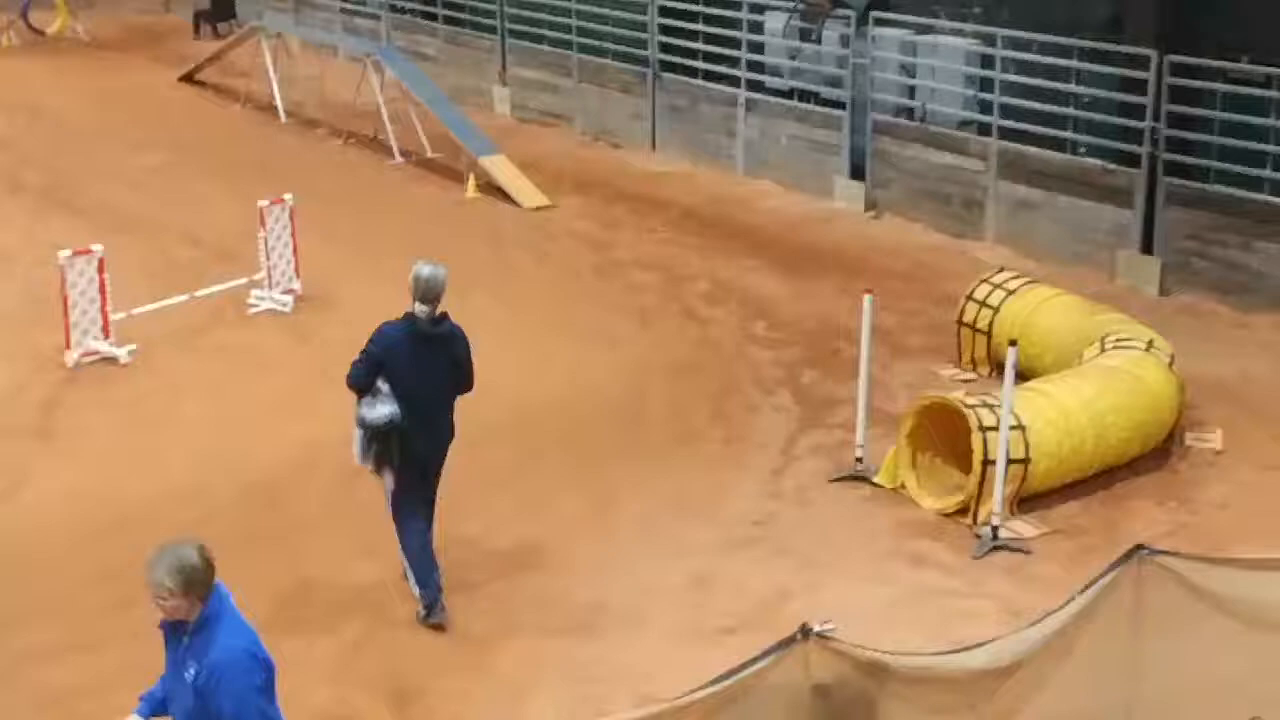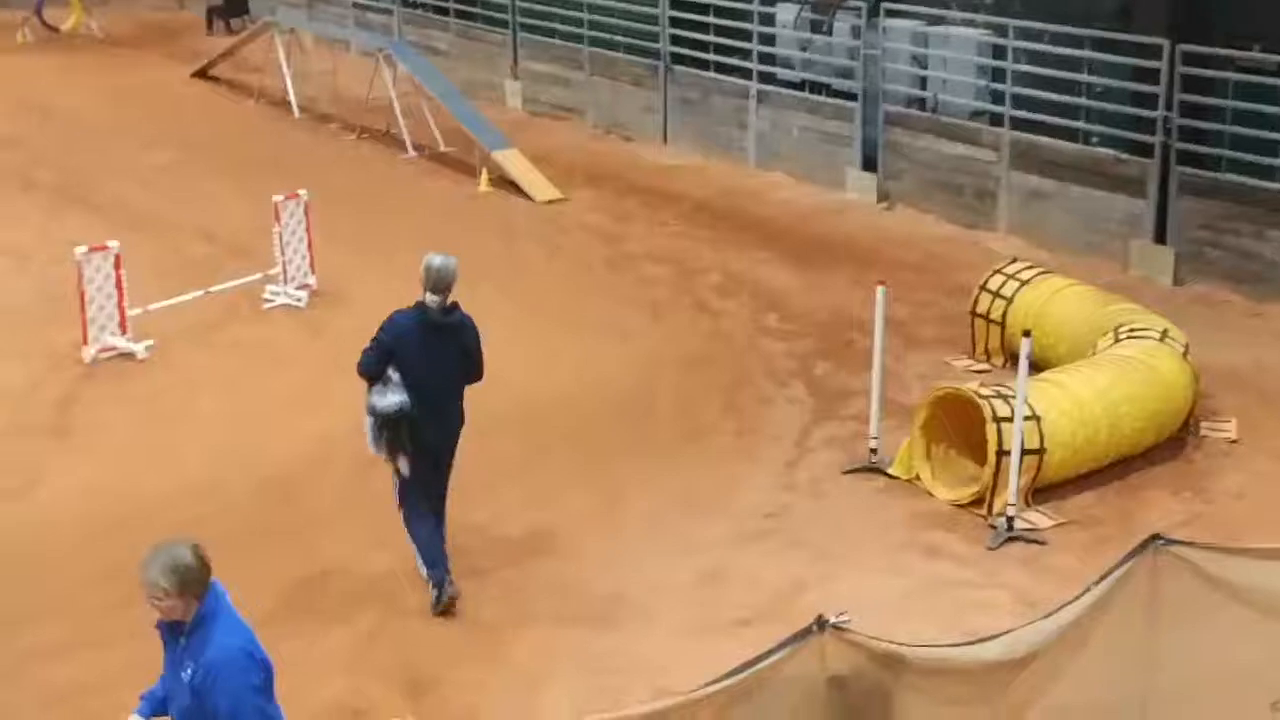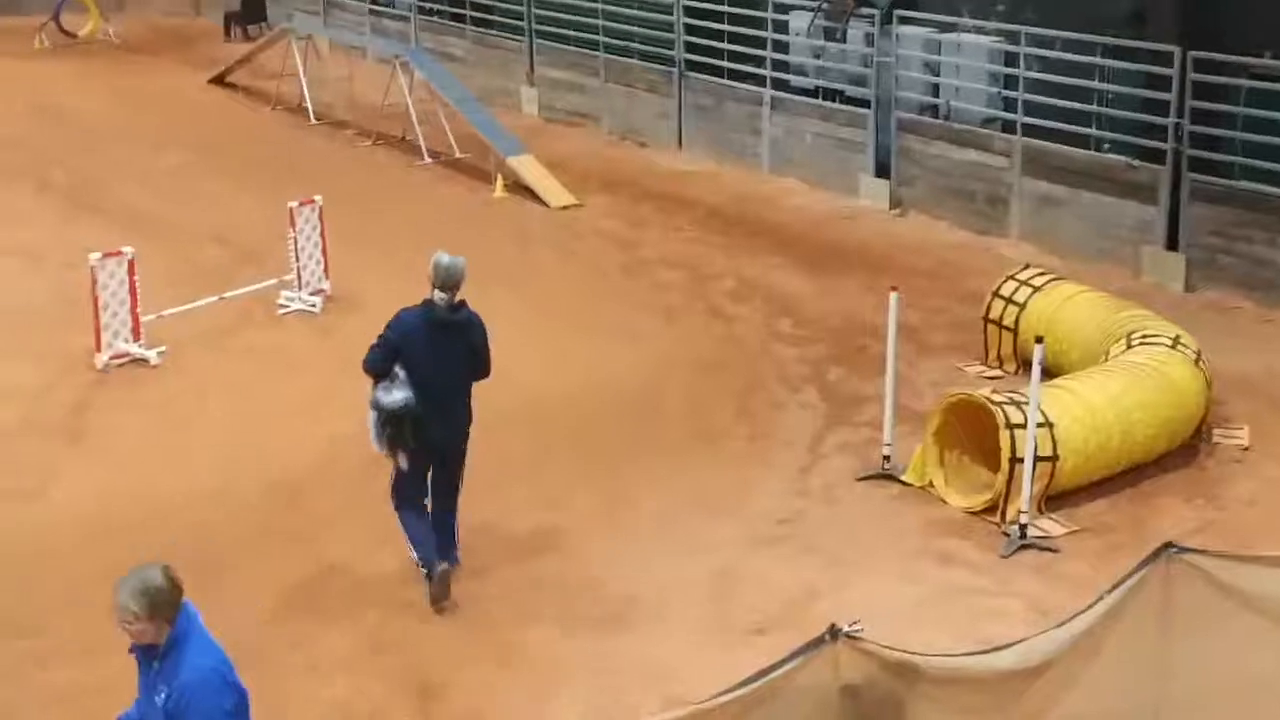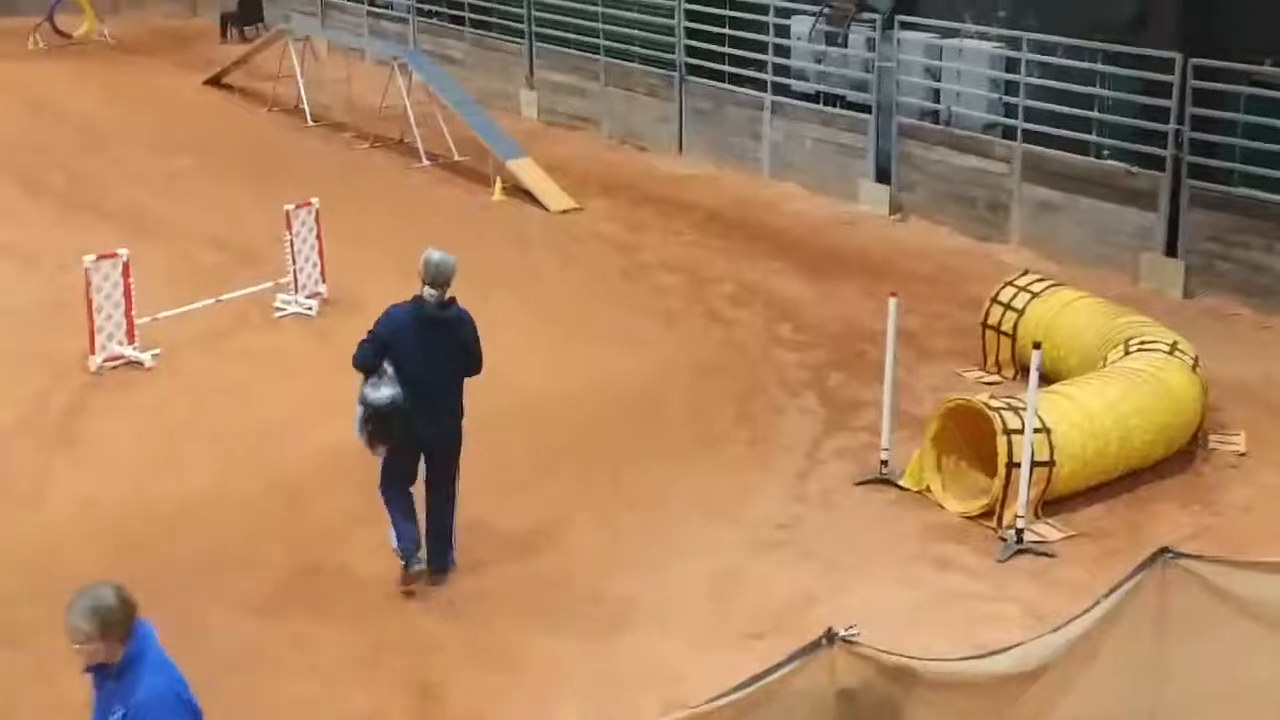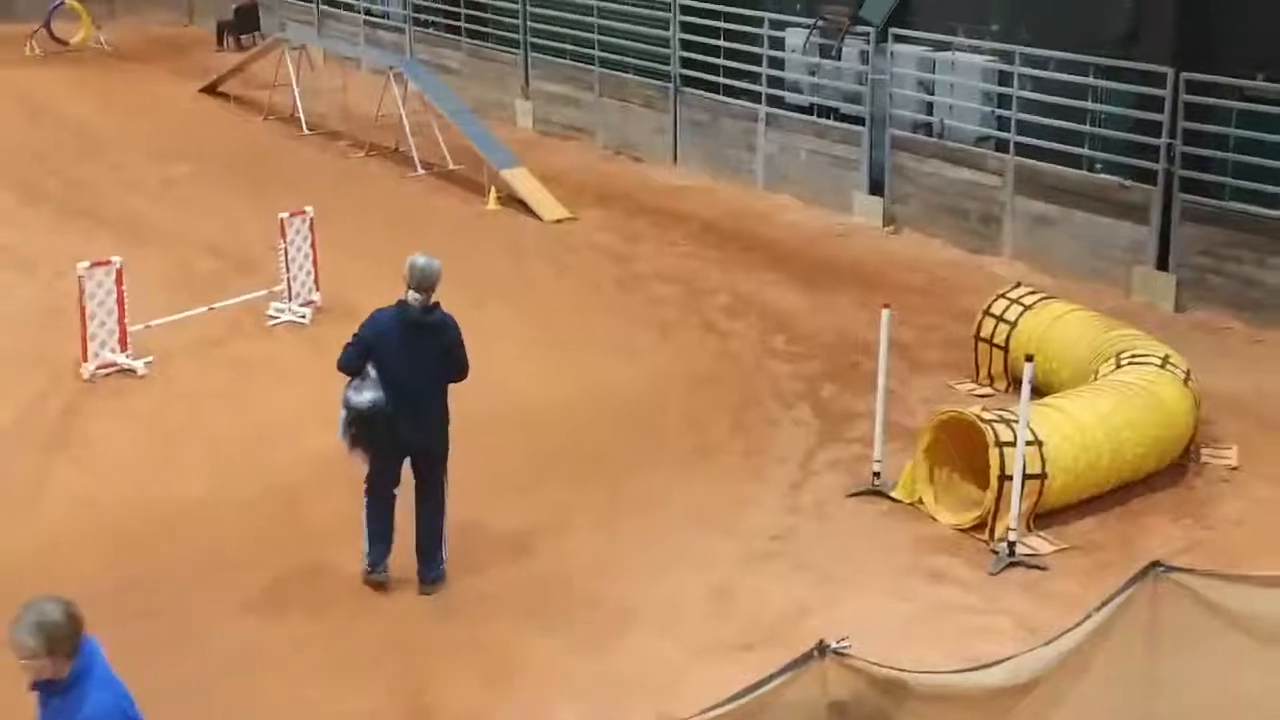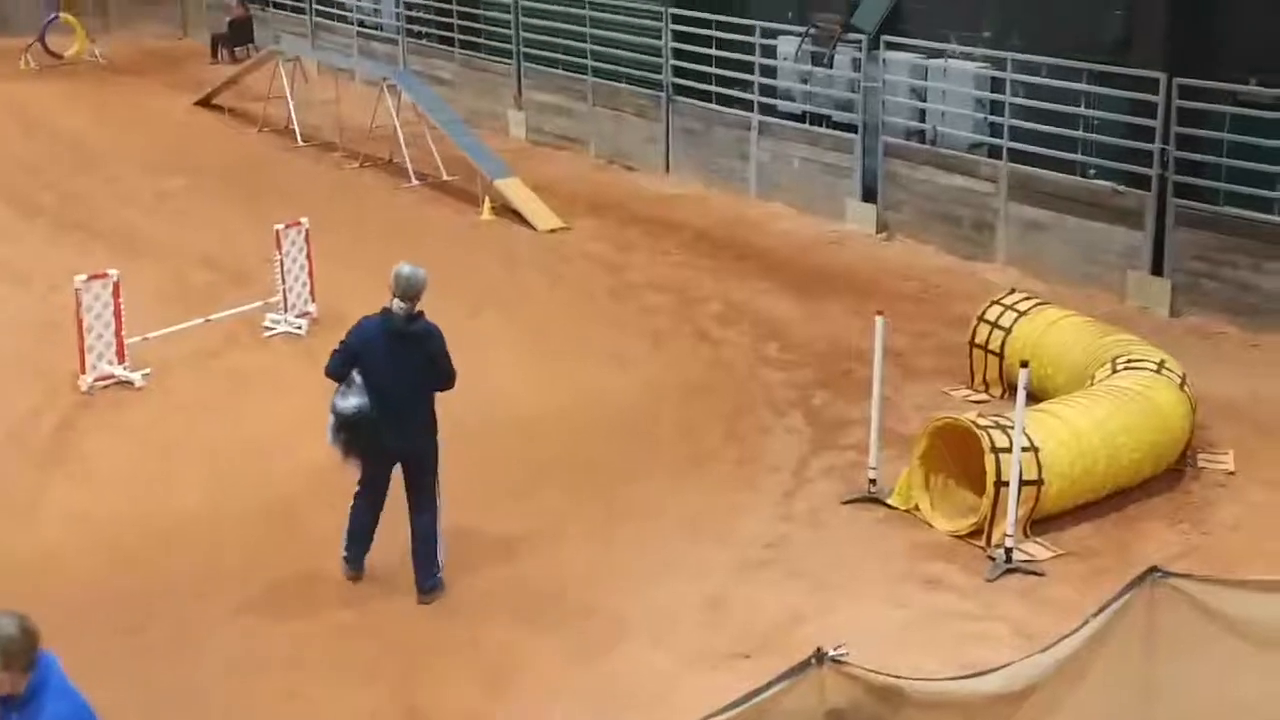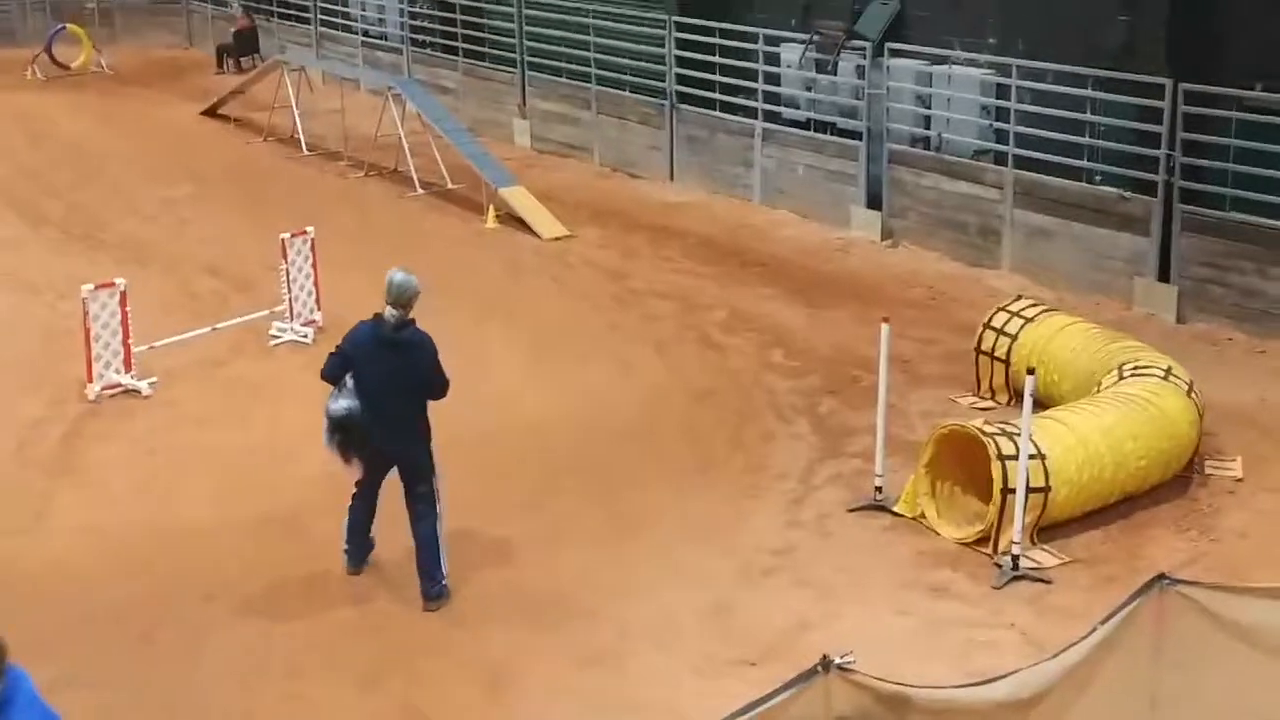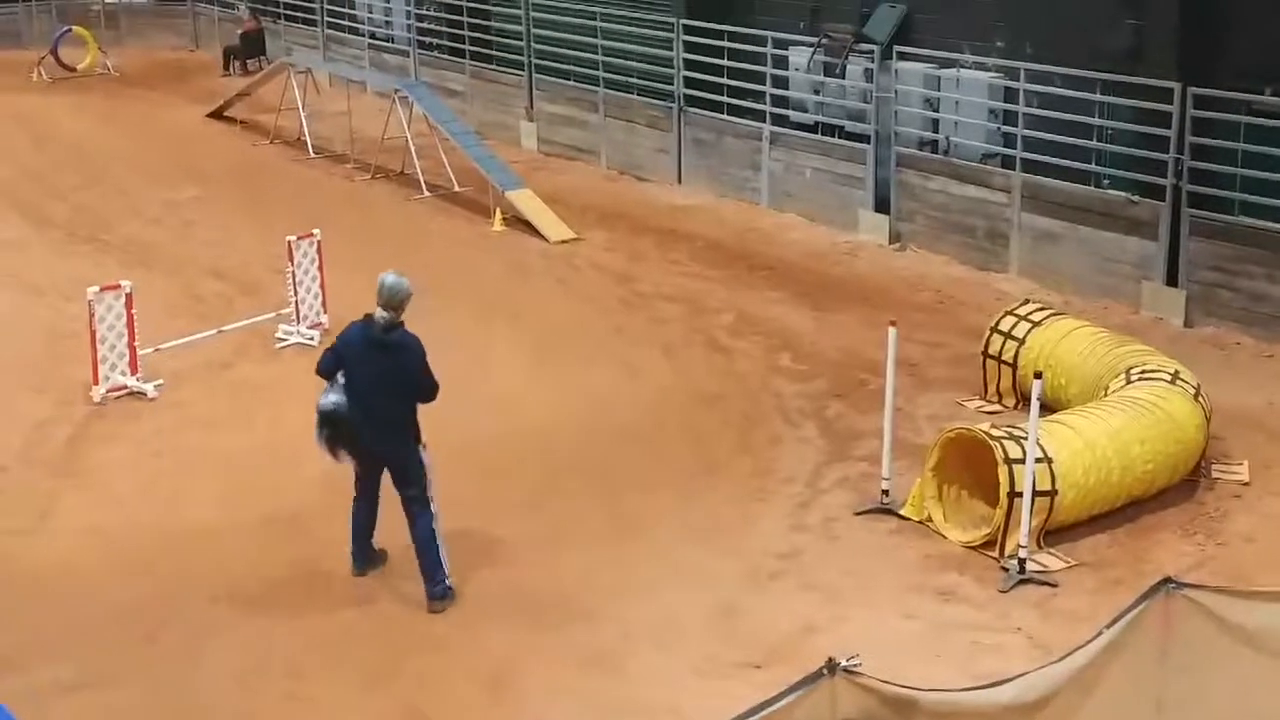
dt=0.1s
person 1, frame 1
left shoulder: (389, 335)
right shoulder: (454, 336)
left elbow: (357, 380)
right elbow: (465, 384)
left wrist: (381, 386)
left hip: (400, 439)
right hip: (438, 437)
left knee: (409, 516)
right knee: (423, 506)
left ankle: (431, 598)
right ankle: (422, 573)
person 1, frame 2
left shoulder: (400, 324)
right shoulder: (464, 326)
left elbow: (368, 368)
right elbow: (475, 374)
left wrist: (390, 375)
left hip: (410, 427)
right hip: (448, 425)
left knee: (415, 503)
right knee: (434, 496)
left ankle: (440, 577)
right ankle: (435, 562)
person 1, frame 3
left shoulder: (407, 321)
right shoulder: (472, 324)
left elbow: (374, 365)
right elbow: (481, 370)
left wrist: (402, 369)
left hip: (415, 425)
right hip: (455, 425)
left knee: (408, 498)
right knee: (446, 492)
left ankle: (435, 561)
right ankle: (443, 559)
person 1, frame 4
left shoulder: (396, 317)
right shoulder: (462, 321)
left elbow: (363, 361)
right elbow: (473, 367)
left wrist: (388, 368)
left hip: (405, 422)
right hip: (447, 422)
left knee: (395, 486)
right knee: (442, 491)
left ankle: (411, 557)
right ankle: (438, 564)
person 1, frame 5
left shoulder: (380, 321)
right shoulder: (445, 325)
left elbow: (347, 363)
right elbow: (459, 371)
left hip: (388, 426)
right hip: (431, 426)
left knee: (379, 490)
right knee: (431, 496)
left ankle: (376, 564)
right ankle: (430, 573)
person 1, frame 6
left shoulder: (366, 329)
right shoulder: (429, 334)
left elbow: (334, 370)
right elbow: (446, 381)
left hip: (376, 432)
right hip: (419, 434)
left knee: (369, 493)
right knee: (424, 505)
left ankle: (353, 562)
right ankle: (429, 582)
person 1, frame 7
left shoulder: (360, 334)
right shoulder: (420, 342)
left elbow: (331, 372)
right elbow: (438, 389)
left hip: (371, 436)
right hip: (411, 438)
left knee: (365, 492)
right knee: (425, 507)
left ankle: (355, 555)
right ankle: (434, 588)
person 1, frame 8
left shoulder: (352, 334)
right shoulder: (408, 344)
left elbow: (324, 369)
right elbow: (427, 392)
left hip: (361, 435)
right hip: (401, 439)
left knee: (365, 493)
right knee: (420, 508)
left ankle: (362, 558)
right ankle: (438, 588)
